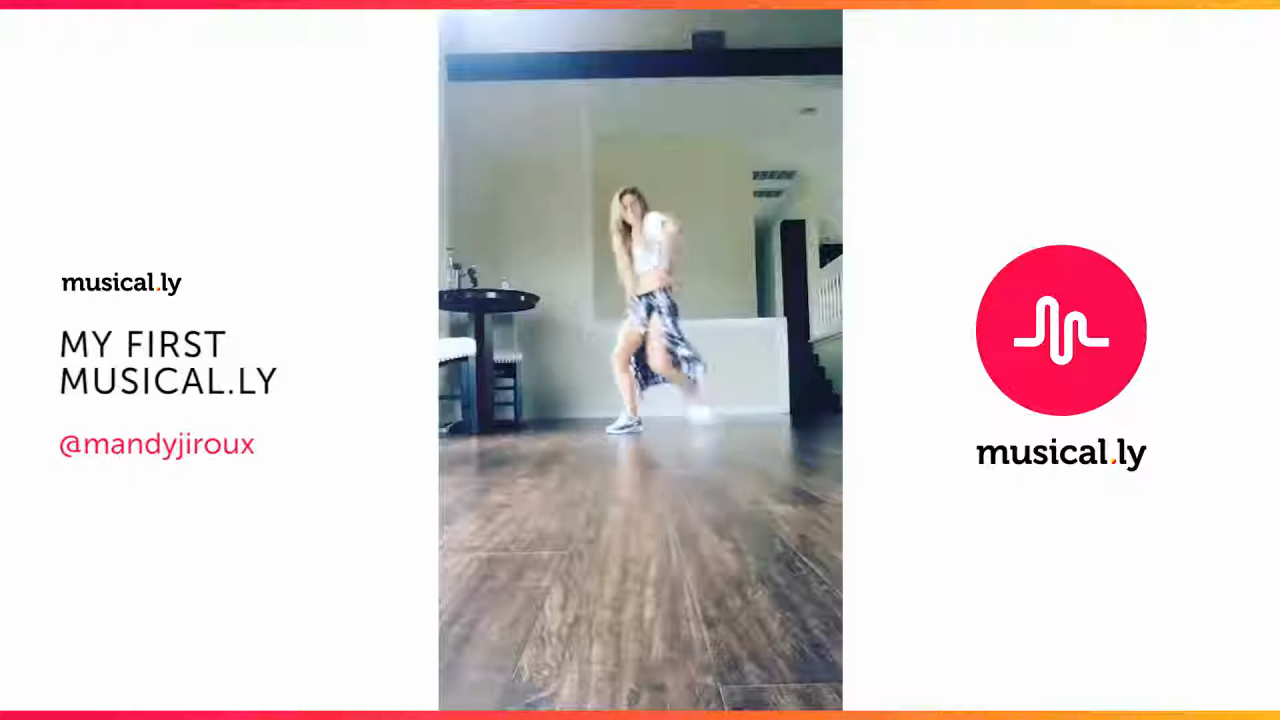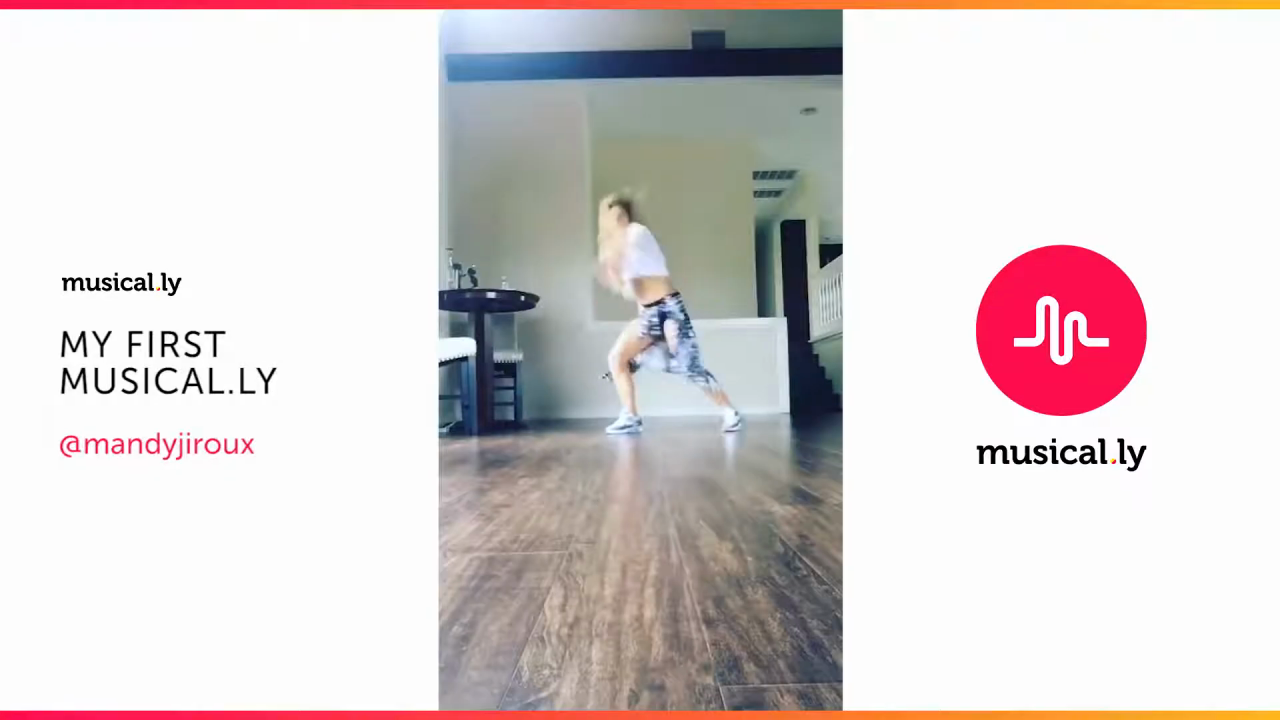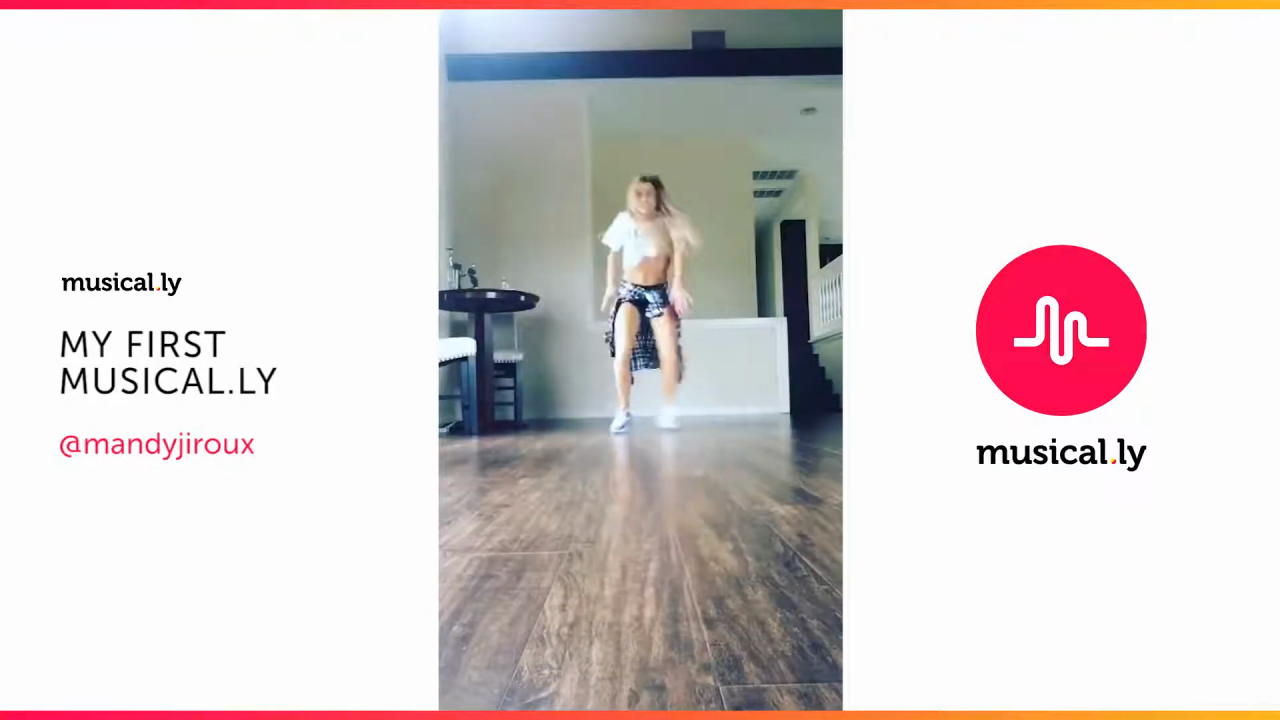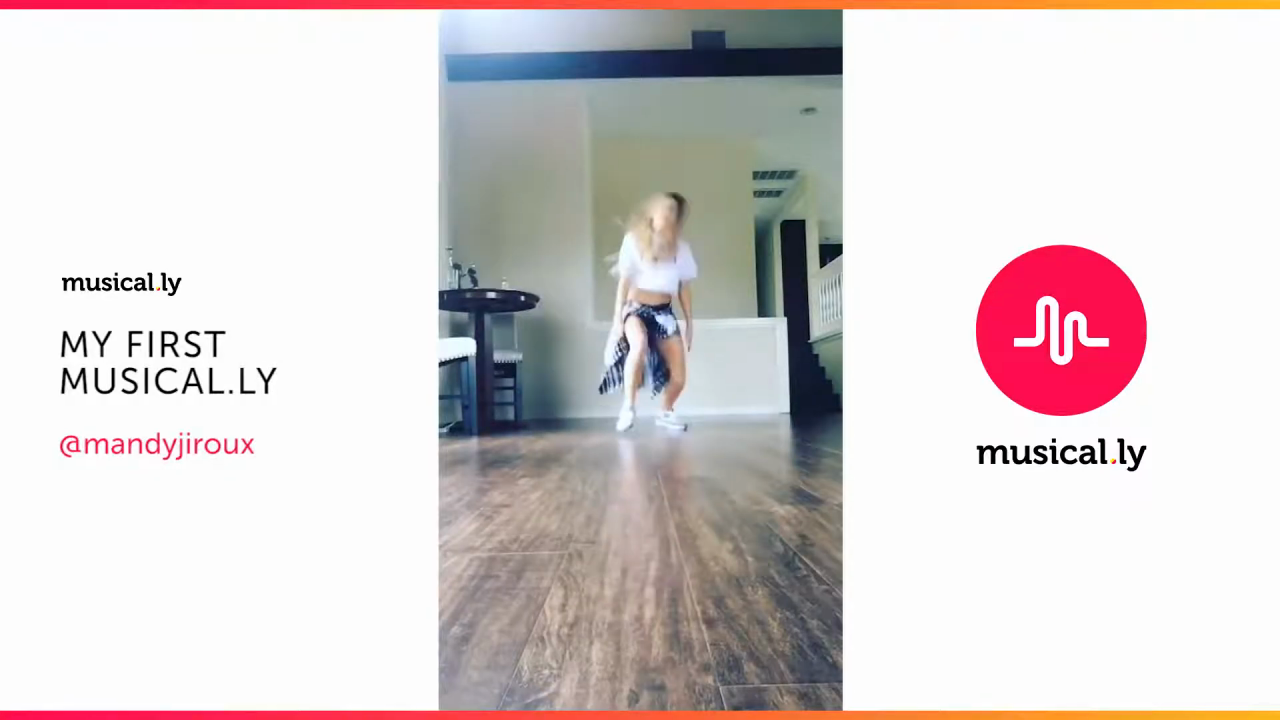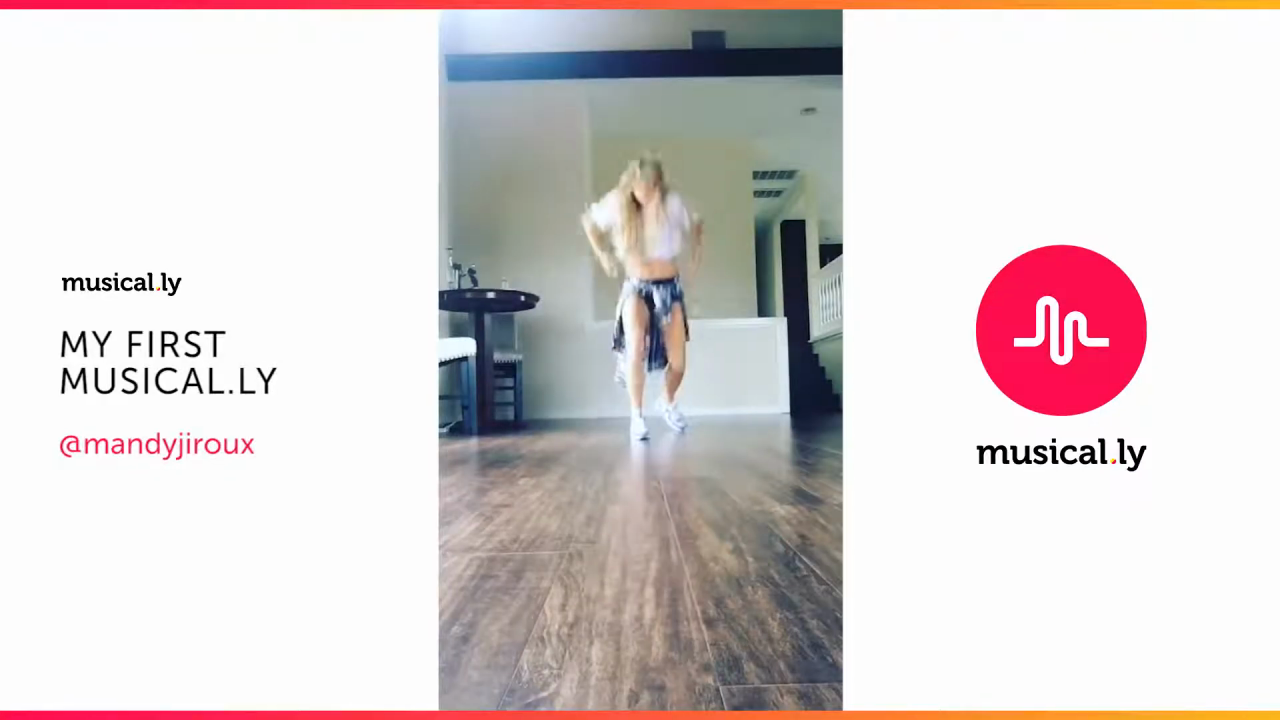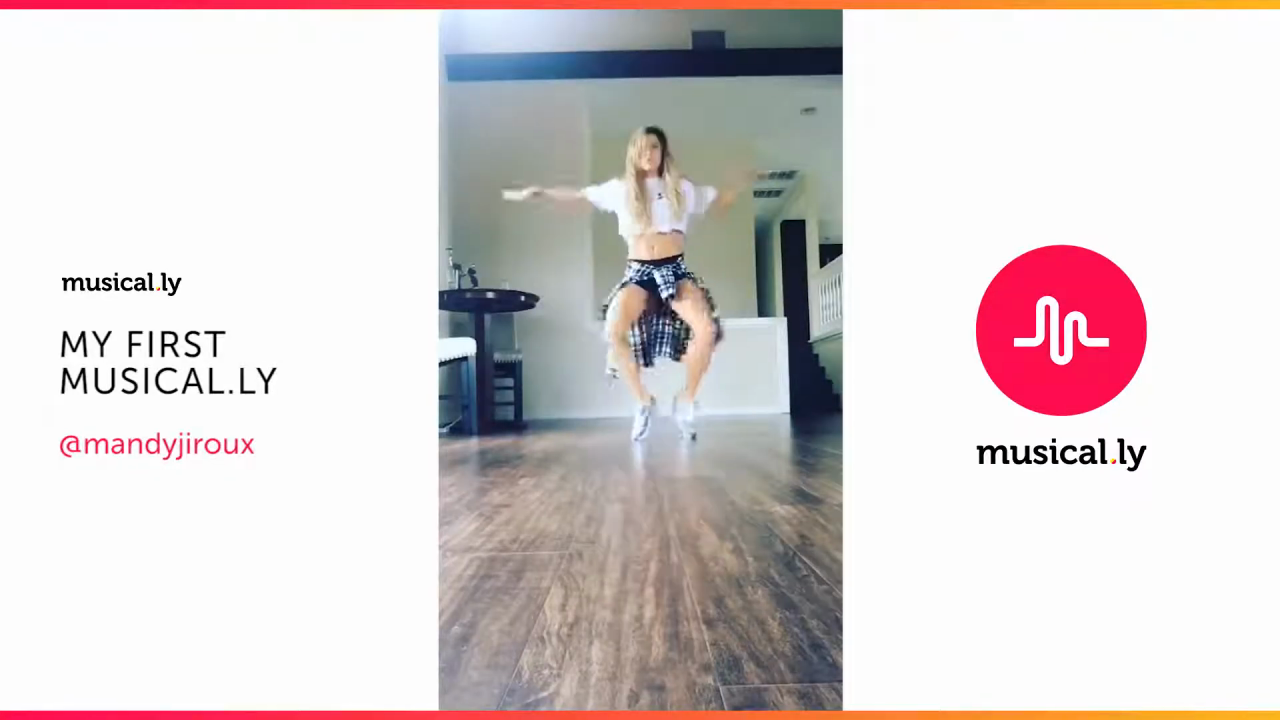
dt=0.7s
person 1, frame 1
left shoulder: (653, 220)
right shoulder: (630, 239)
left elbow: (671, 229)
left wrist: (668, 240)
left hip: (660, 299)
right hip: (641, 302)
left knee: (659, 361)
right knee: (619, 357)
left ankle: (695, 401)
right ankle: (630, 417)
person 1, frame 2
left shoulder: (636, 232)
right shoulder: (627, 241)
left hip: (668, 307)
right hip: (649, 312)
left knee: (689, 367)
right knee: (616, 358)
left ankle: (729, 411)
right ankle: (630, 417)
person 1, frame 3
left shoulder: (670, 223)
right shoulder: (623, 222)
left elbow: (681, 253)
right elbow: (613, 254)
left wrist: (678, 286)
right wrist: (610, 287)
left hip: (659, 294)
right hip: (630, 293)
left knee: (668, 351)
right knee: (623, 350)
left ankle: (668, 408)
right ankle: (624, 412)
person 1, frame 4
left shoulder: (680, 248)
right shoulder: (634, 239)
left elbow: (684, 288)
right elbow: (624, 281)
left wrist: (688, 325)
right wrist: (618, 318)
left hip: (664, 313)
right hip: (636, 310)
left knee: (679, 376)
right knee: (638, 346)
left ankle: (666, 412)
right ankle: (628, 408)
person 1, frame 5
left shoulder: (673, 206)
right shoulder: (618, 206)
left elbow: (696, 225)
right elbow: (589, 222)
left wrist: (696, 255)
right wrist: (603, 255)
left hip: (669, 287)
right hip: (637, 287)
left knee: (678, 361)
right knee: (636, 347)
left ankle: (669, 403)
right ankle: (637, 415)
person 1, frame 6
left shoulder: (679, 187)
right shoulder: (620, 188)
left elbow: (719, 201)
right elbow: (578, 196)
left wrist: (743, 182)
right wrist: (538, 192)
left hip: (674, 269)
right hip: (639, 272)
left knee: (705, 330)
right knee: (613, 333)
left ankle: (686, 400)
right ankle: (643, 401)
